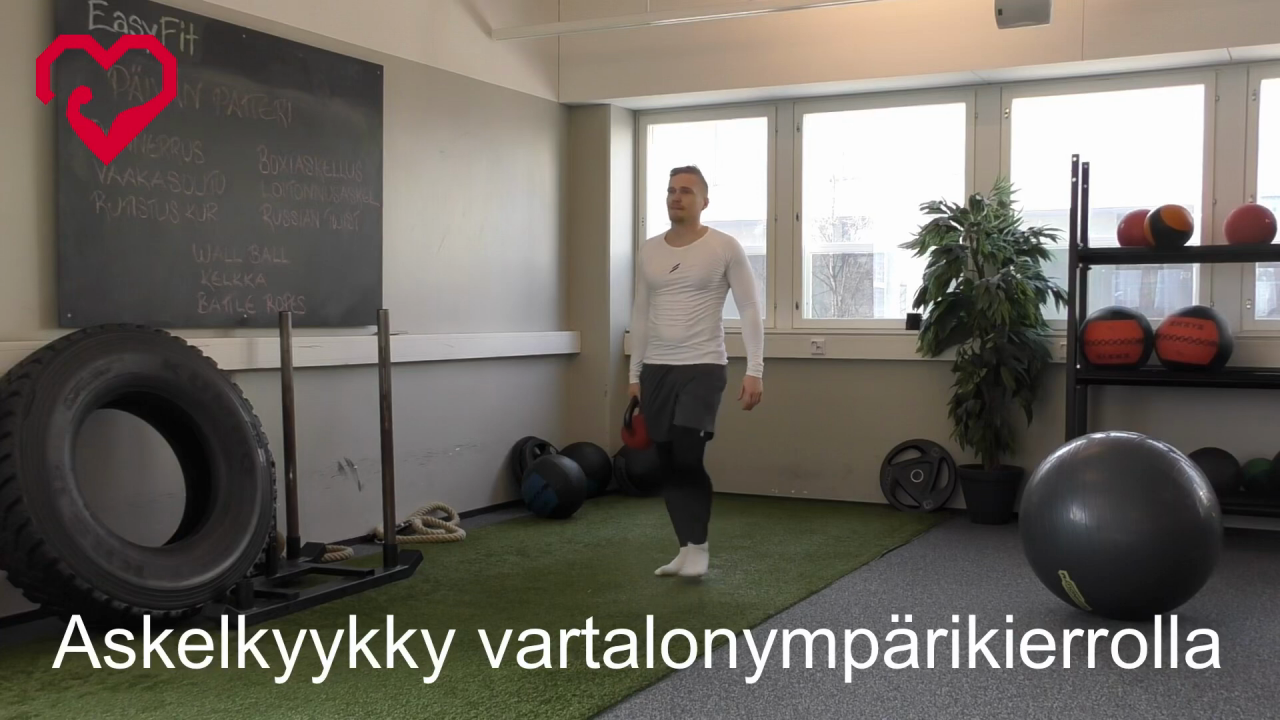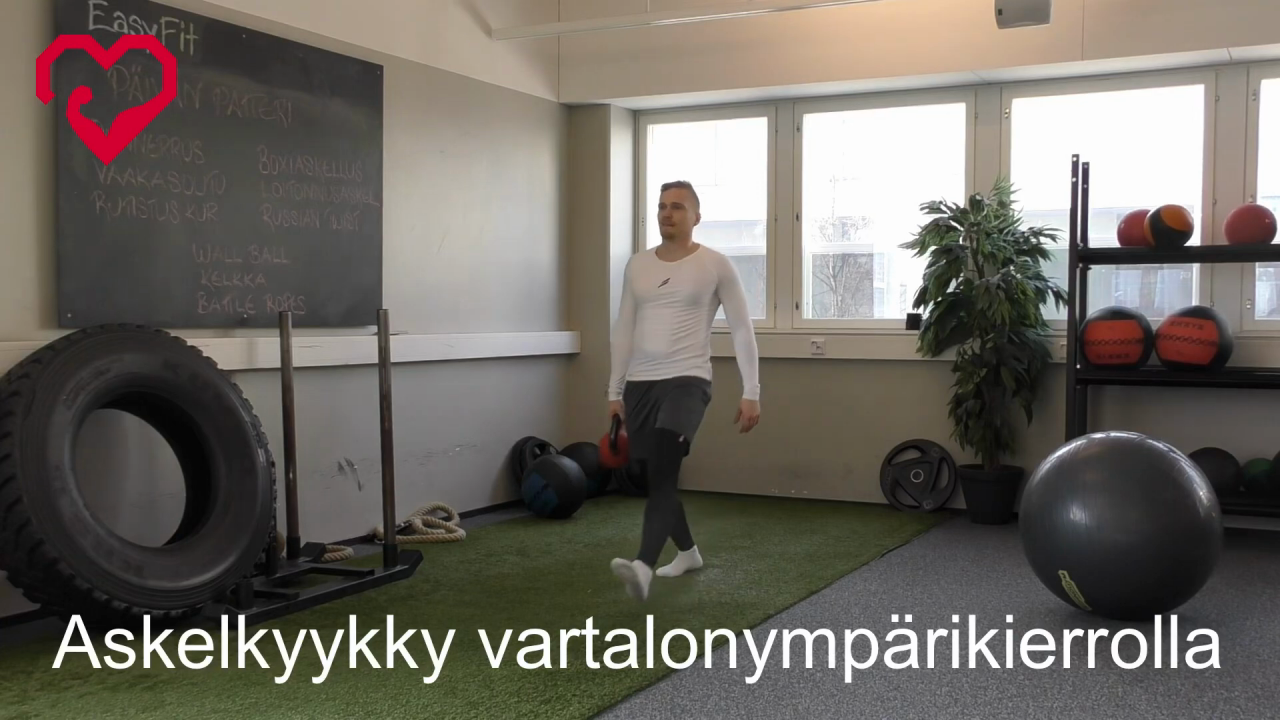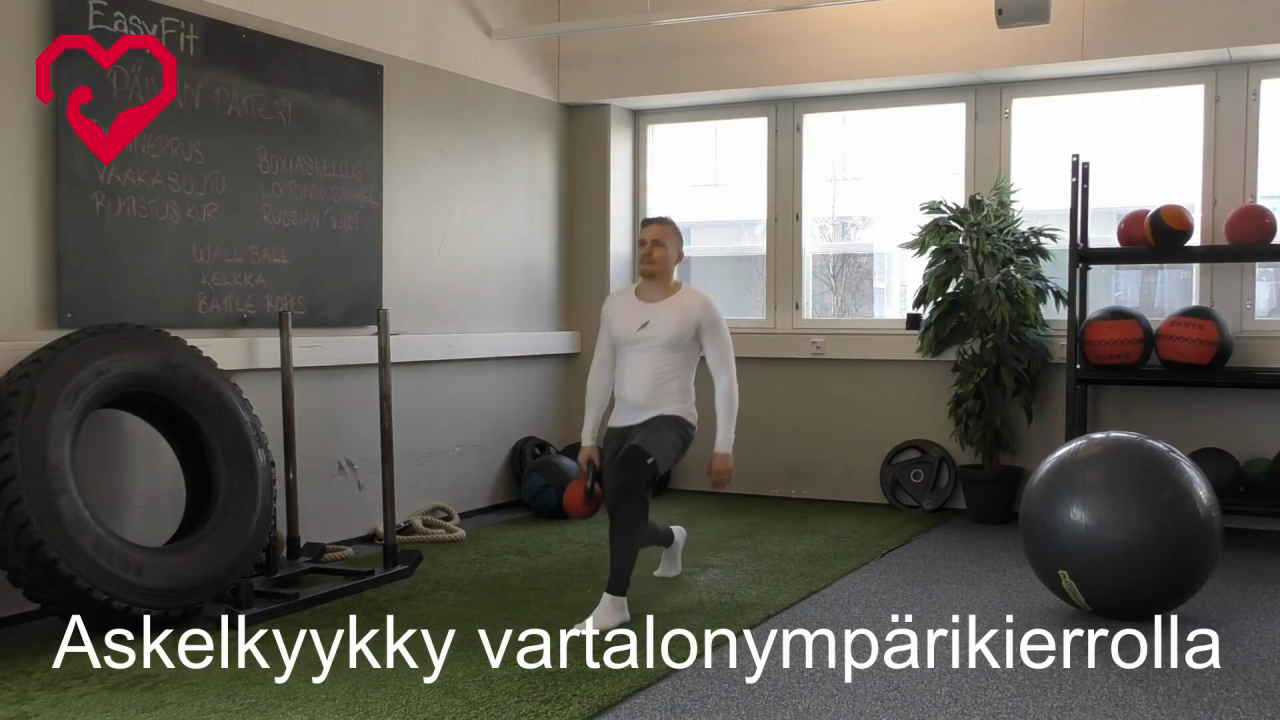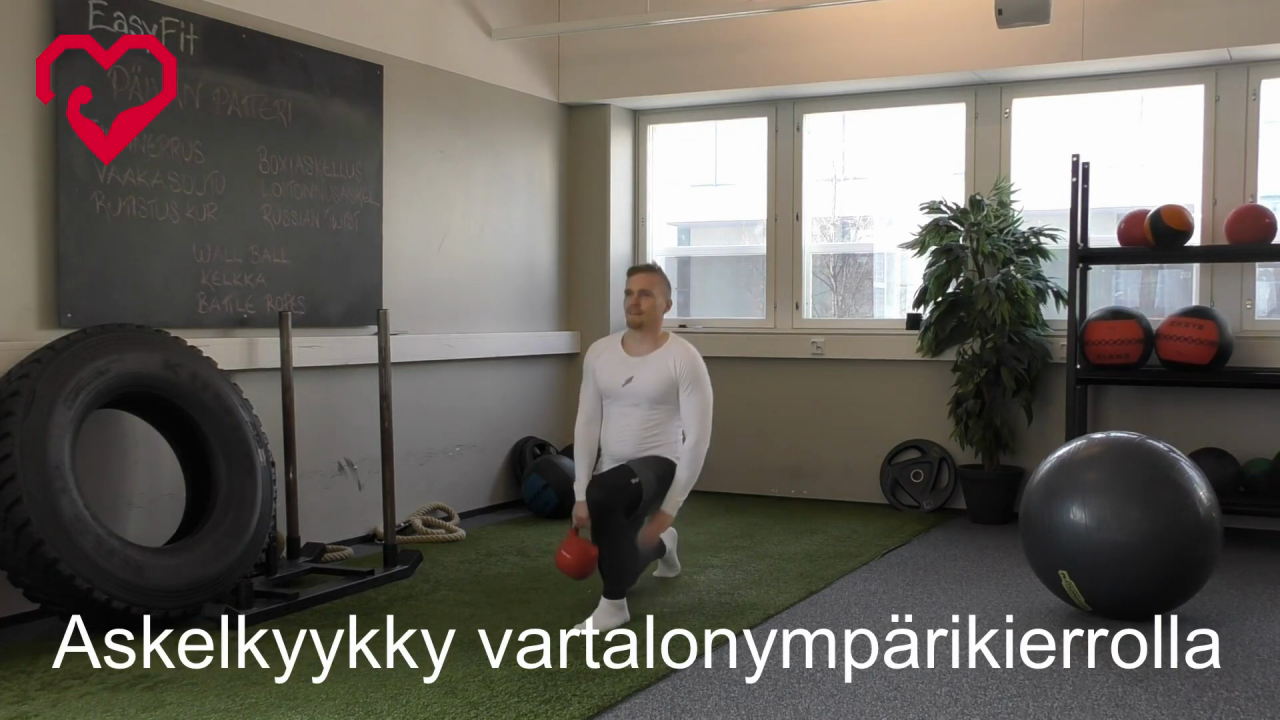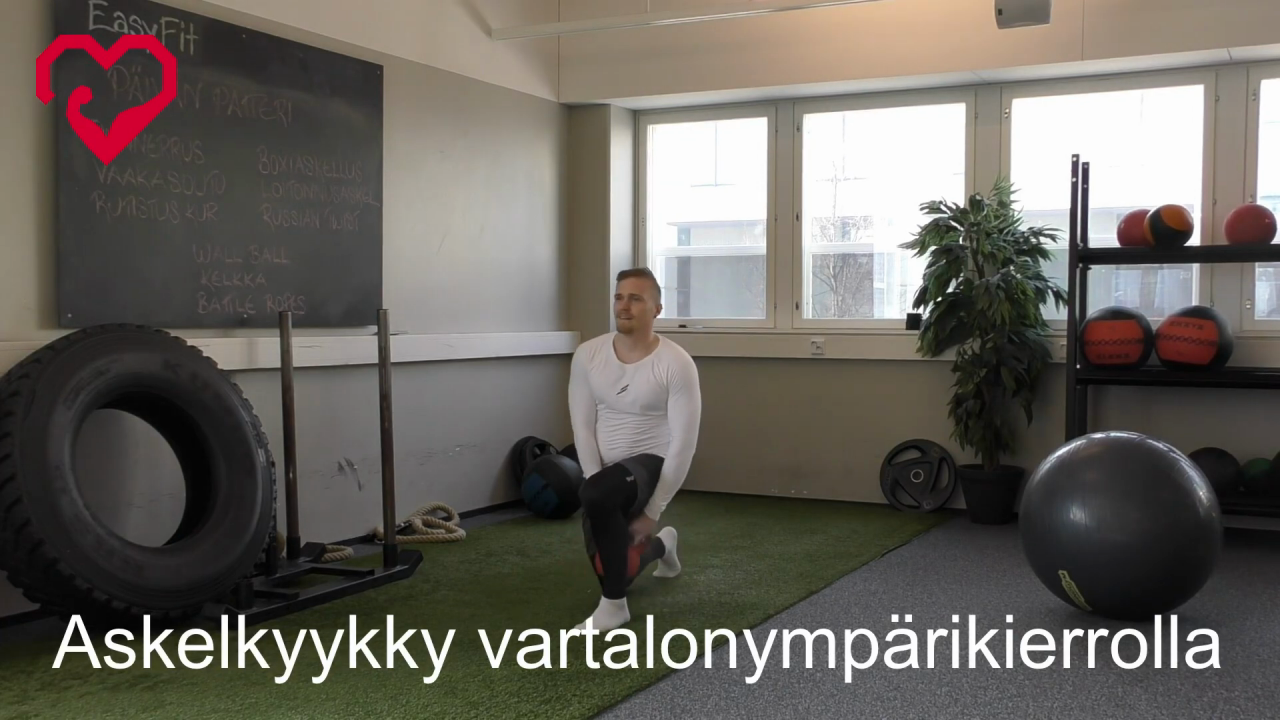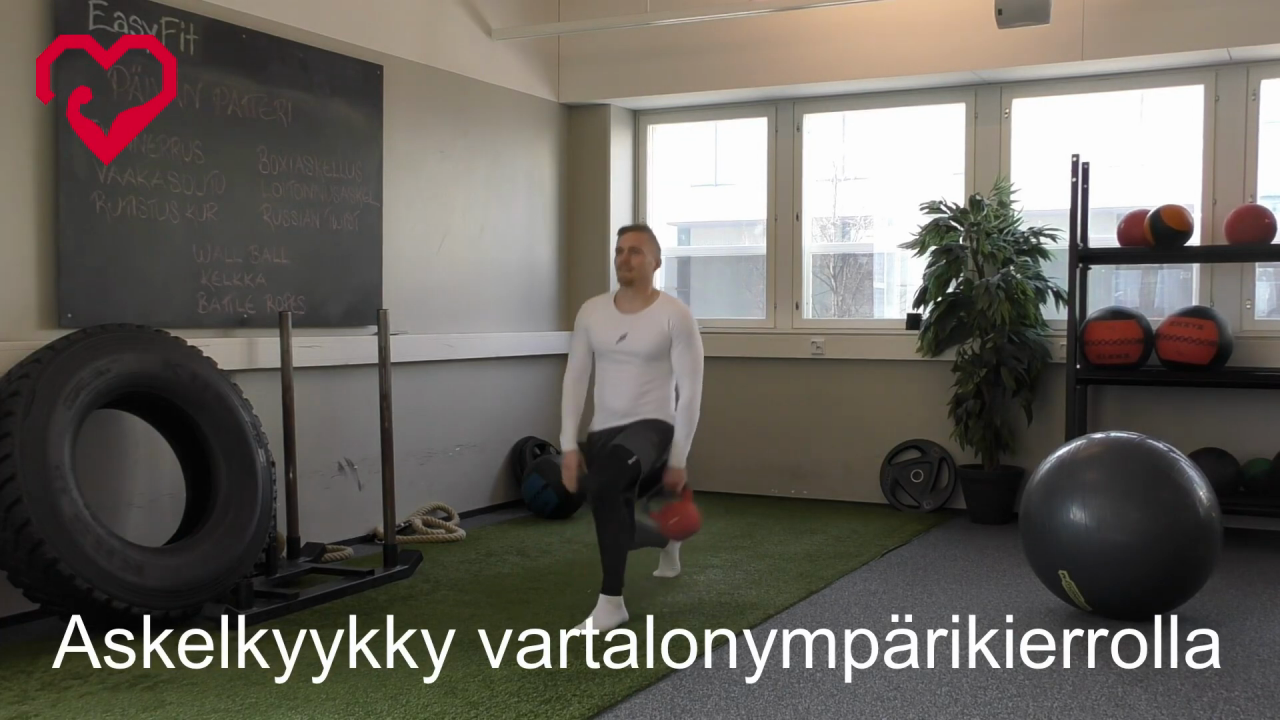
dt=0.3s
person 1, frame 1
left shoulder: (724, 248)
right shoulder: (648, 251)
left elbow: (750, 311)
right elbow: (640, 316)
left wrist: (754, 371)
right wrist: (634, 374)
left hip: (702, 368)
right hip: (657, 370)
left knee: (688, 462)
right knee: (669, 465)
left ankle: (697, 548)
right ankle: (689, 546)
person 1, frame 2
left shoulder: (716, 265)
right shoulder: (637, 265)
left elbow: (742, 330)
right elbow: (624, 330)
left wrist: (751, 392)
right wrist: (615, 391)
left hip: (686, 381)
right hip: (640, 384)
left knee: (661, 471)
right knee: (655, 477)
left ankle: (643, 567)
right ankle: (688, 551)
person 1, frame 3
left shoulder: (698, 306)
right shoulder: (615, 304)
left elbow: (725, 379)
right elbow: (601, 372)
left wrist: (723, 446)
right wrist: (589, 437)
left hip: (669, 423)
right hip: (621, 426)
left knee: (622, 483)
right knee: (627, 525)
left ankle: (614, 602)
right ankle: (671, 538)
person 1, frame 4
left shoulder: (684, 359)
right shoulder: (599, 353)
left elbow: (697, 436)
right elbow: (587, 424)
left wrist: (668, 509)
right wrist: (580, 494)
left hip: (657, 464)
right hip: (610, 469)
left knee: (604, 496)
left ankle: (613, 605)
right ankle: (662, 547)
person 1, frame 5
left shoulder: (676, 363)
right shoulder: (587, 355)
left elbow: (684, 443)
right elbow: (582, 428)
left wrist: (652, 511)
right wrist: (598, 485)
left hip: (649, 464)
right hip: (602, 470)
left knee: (597, 496)
right knee: (613, 565)
left ankle: (613, 606)
right ankle: (661, 544)
person 1, frame 6
left shoulder: (675, 315)
right shoulder: (591, 312)
left elbow: (690, 391)
right elbow: (574, 380)
left wrist: (678, 459)
right wrist: (569, 446)
left hip: (651, 427)
right hip: (603, 431)
left knee: (603, 485)
right knee: (617, 535)
left ankle: (611, 602)
right ankle: (665, 538)
